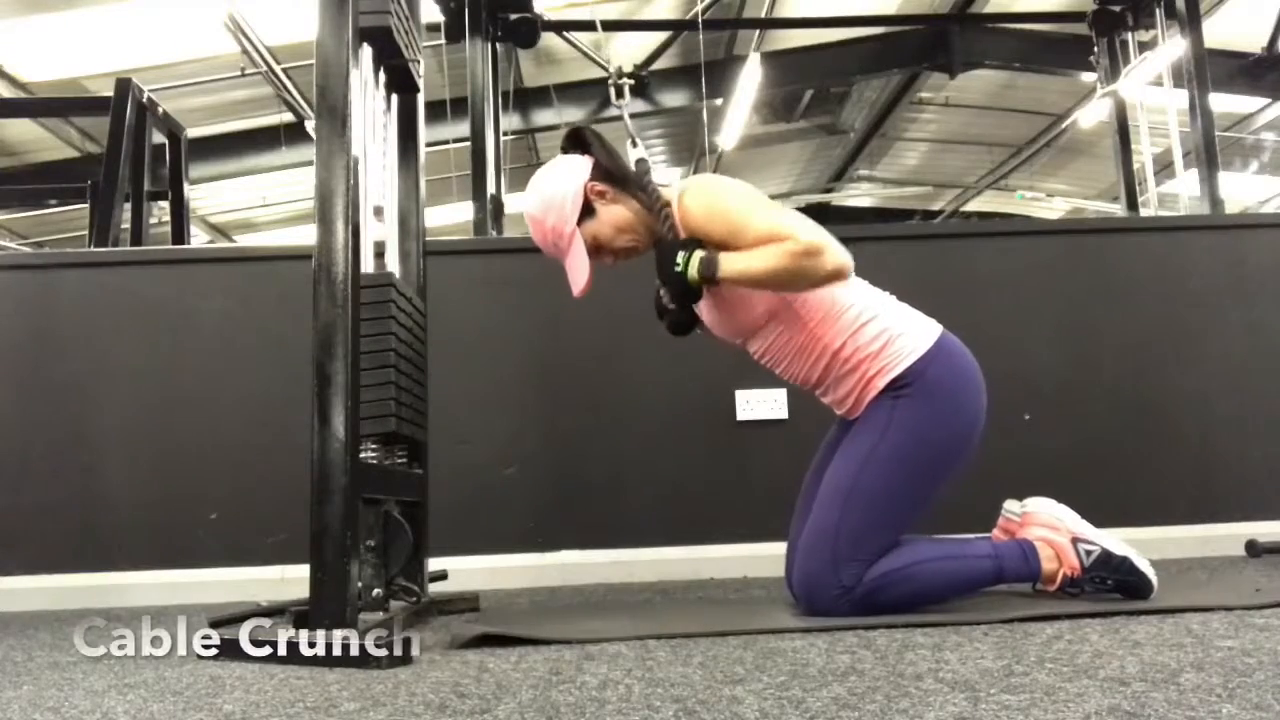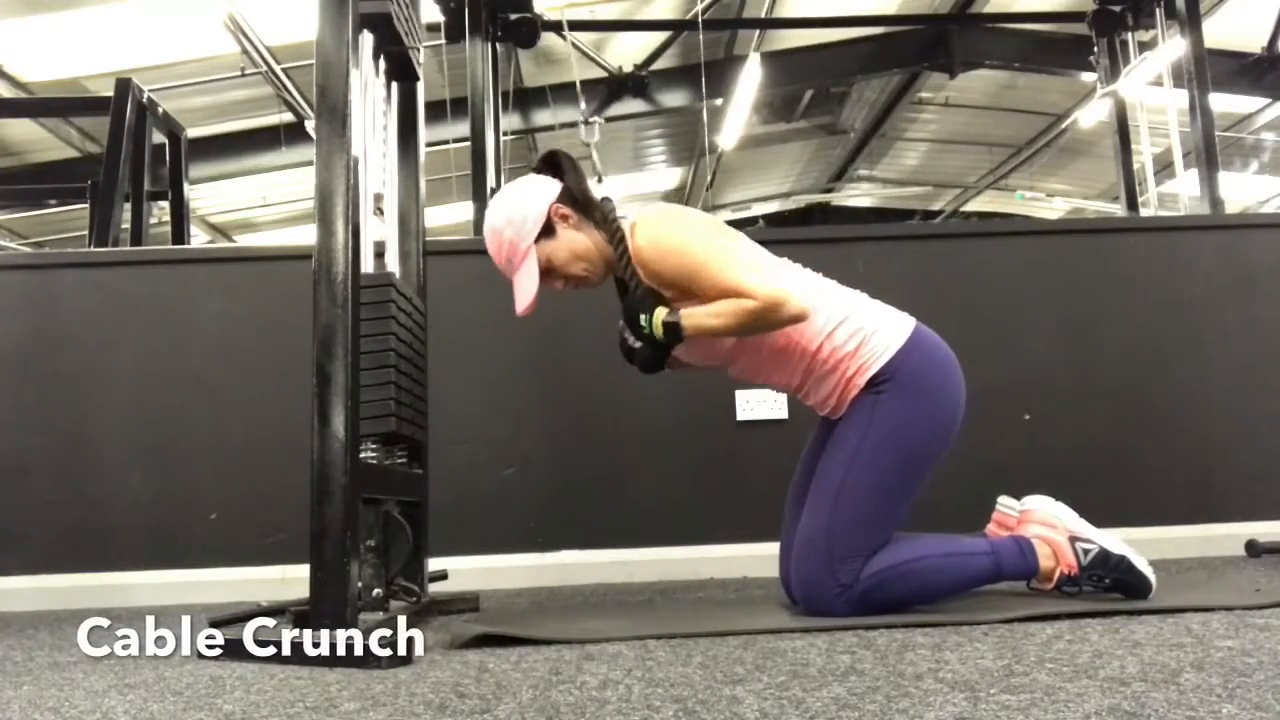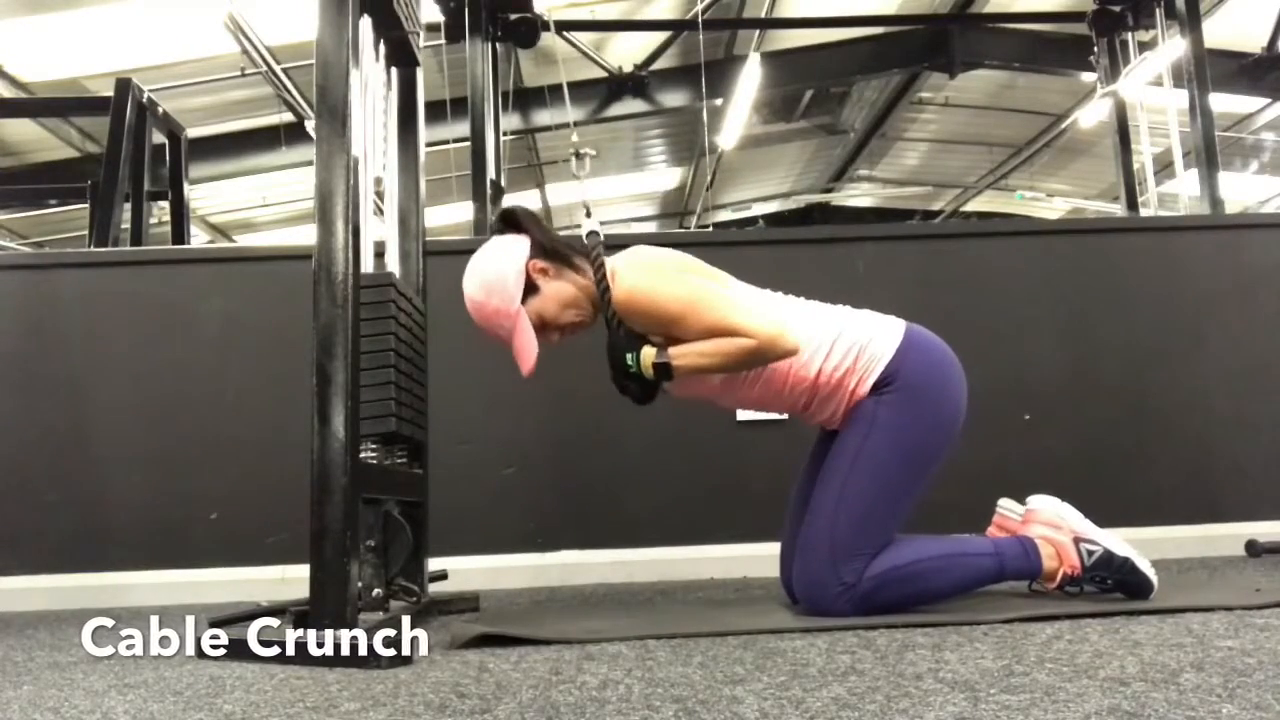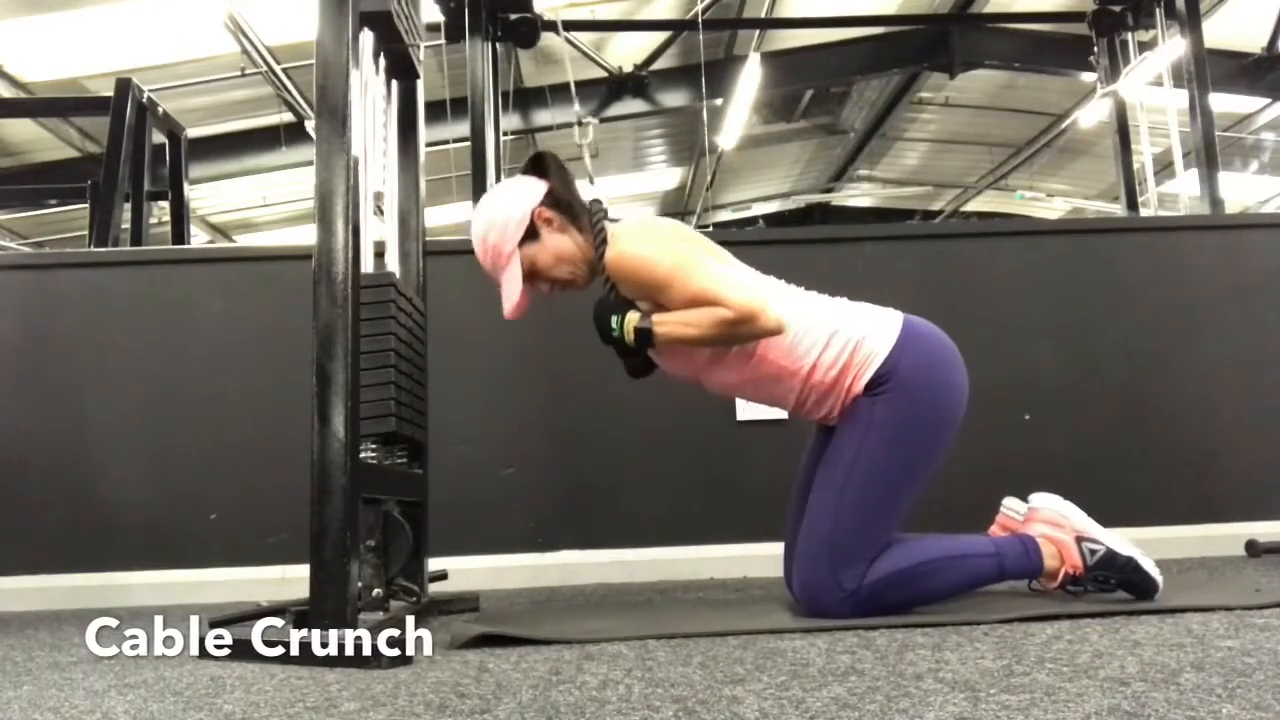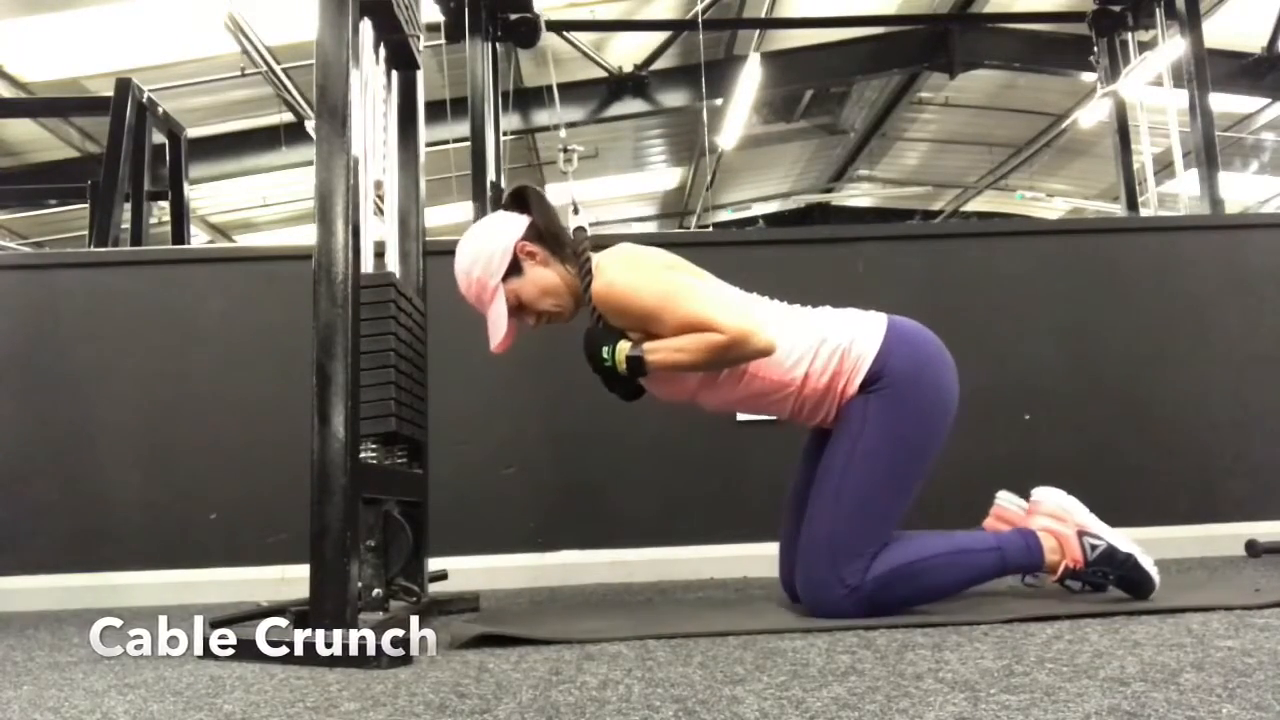
dt=1s
person 1, frame 1
left shoulder: (698, 203)
right shoulder: (680, 241)
left elbow: (828, 260)
left wrist: (706, 267)
right wrist: (692, 310)
left hip: (923, 384)
right hip: (886, 393)
left knee: (828, 586)
right knee: (811, 574)
left ankle: (1054, 555)
right ankle: (1016, 535)
person 1, frame 2
left shoulder: (653, 240)
right shoulder: (642, 269)
left elbow: (784, 302)
left wrist: (670, 324)
right wrist: (665, 351)
left hip: (905, 378)
right hip: (873, 386)
left knee: (825, 585)
right knee: (805, 576)
left ankle: (1051, 552)
right ankle: (1014, 530)
person 1, frame 3
left shoulder: (633, 284)
right shoulder: (627, 303)
left elbow: (775, 338)
left wrist: (658, 363)
right wrist: (653, 370)
left hip: (906, 380)
right hip: (874, 389)
left knee: (829, 587)
right knee: (805, 578)
left ankle: (1054, 553)
right ankle: (1013, 531)
person 1, frame 4
left shoulder: (630, 251)
right shoulder: (628, 270)
left elbow: (761, 315)
left wrist: (642, 327)
right wrist: (646, 350)
left hip: (903, 375)
right hip: (874, 382)
left knee: (827, 590)
right knee: (811, 574)
left ankle: (1054, 552)
right ankle: (1013, 531)
person 1, frame 5
left shoulder: (616, 281)
right shoulder: (615, 294)
left elbow: (750, 336)
left wrist: (634, 358)
right wrist: (636, 375)
left hip: (897, 373)
right hip: (863, 384)
left knee: (834, 589)
right knee: (804, 578)
left ankle: (1056, 543)
right ankle: (1008, 526)
